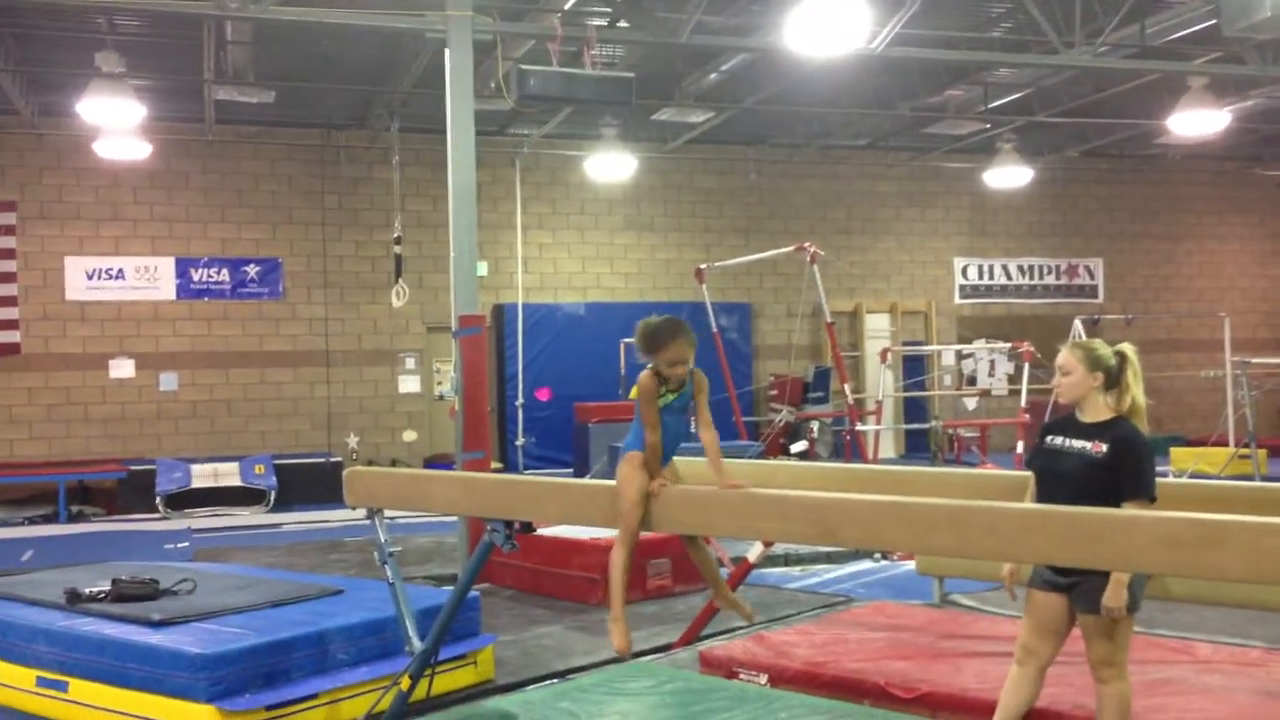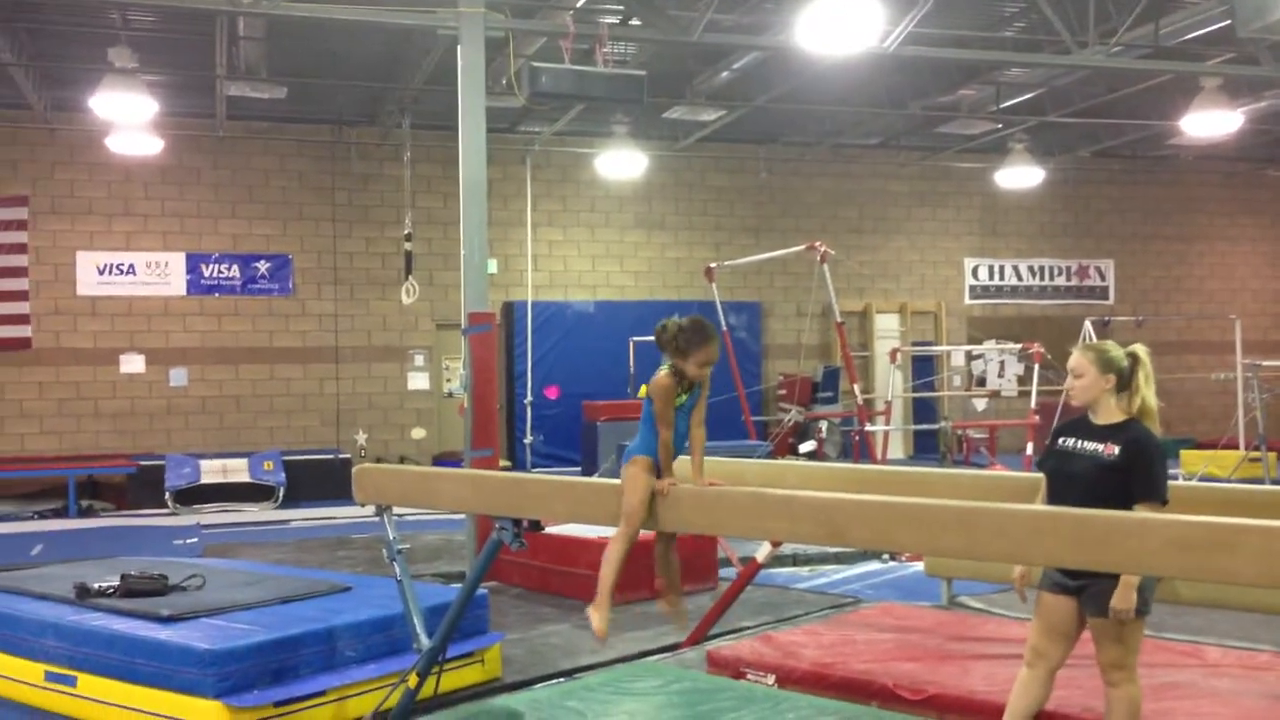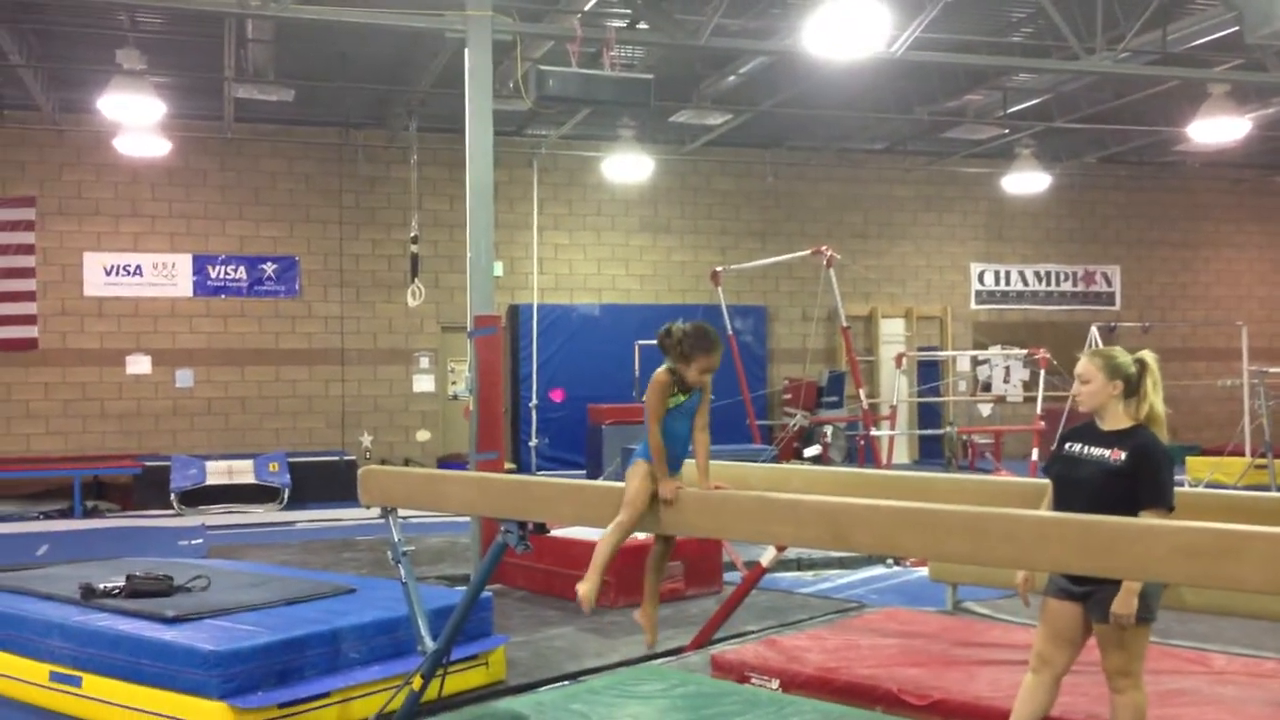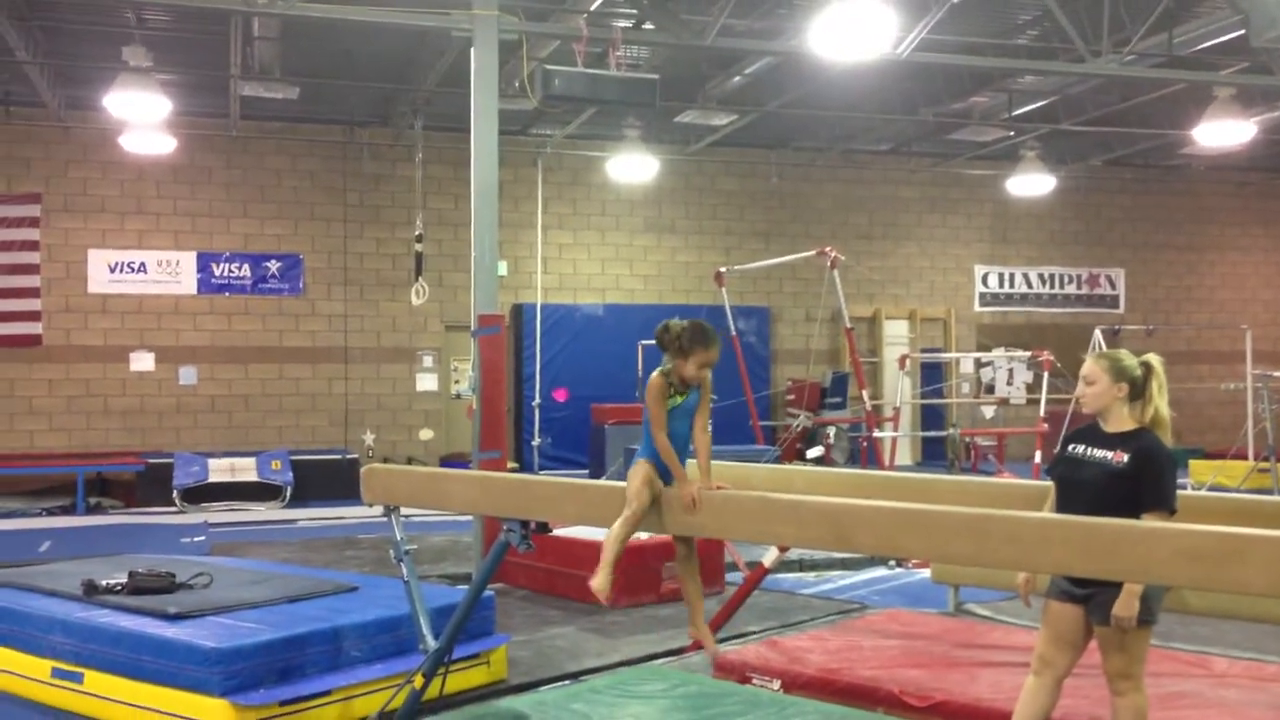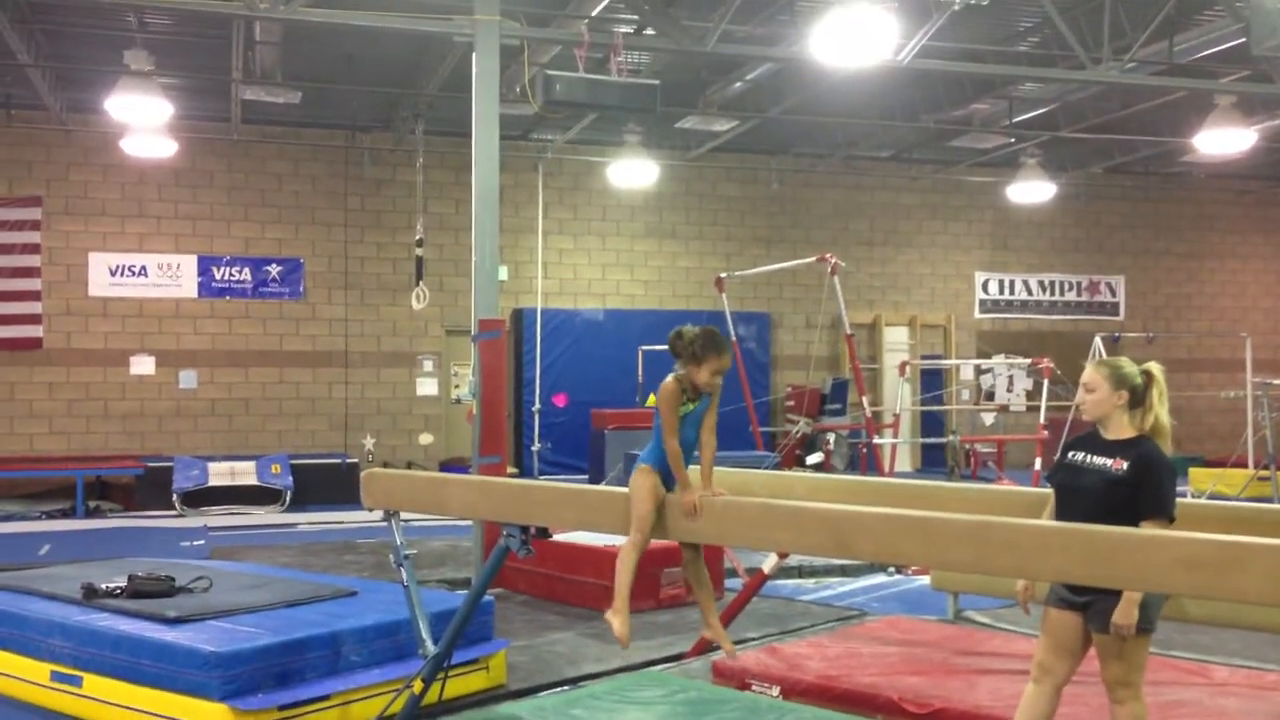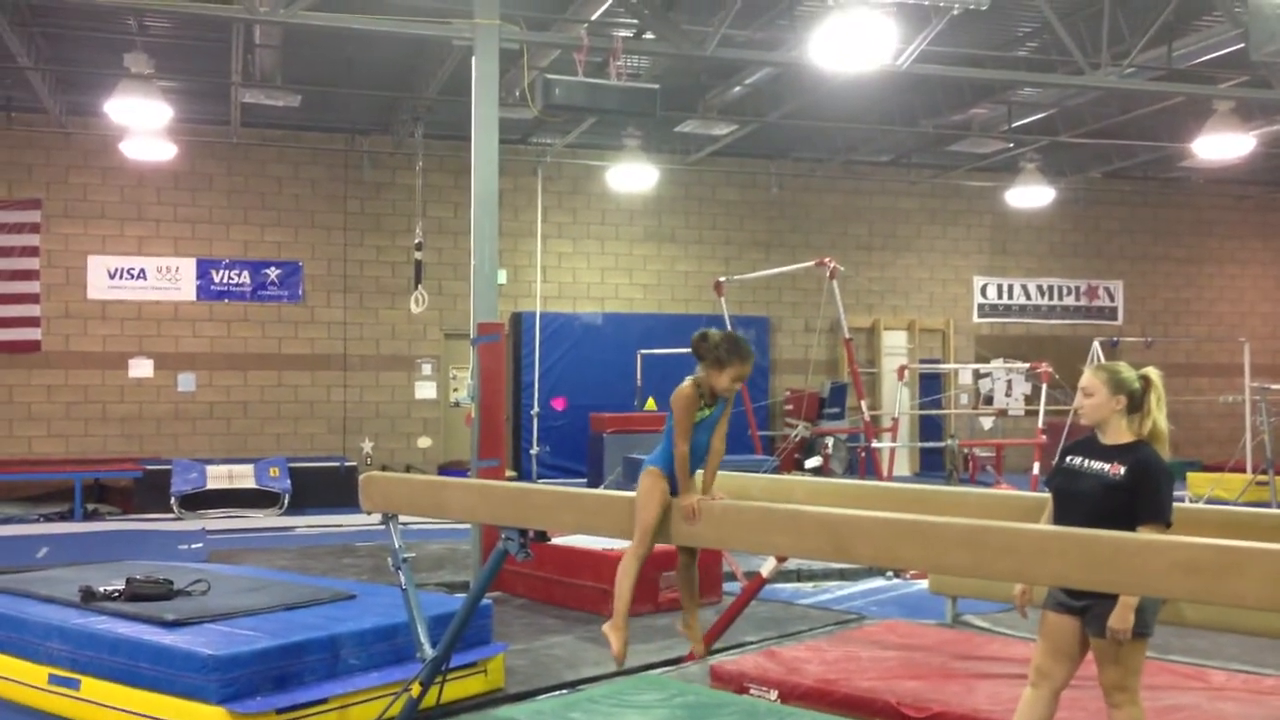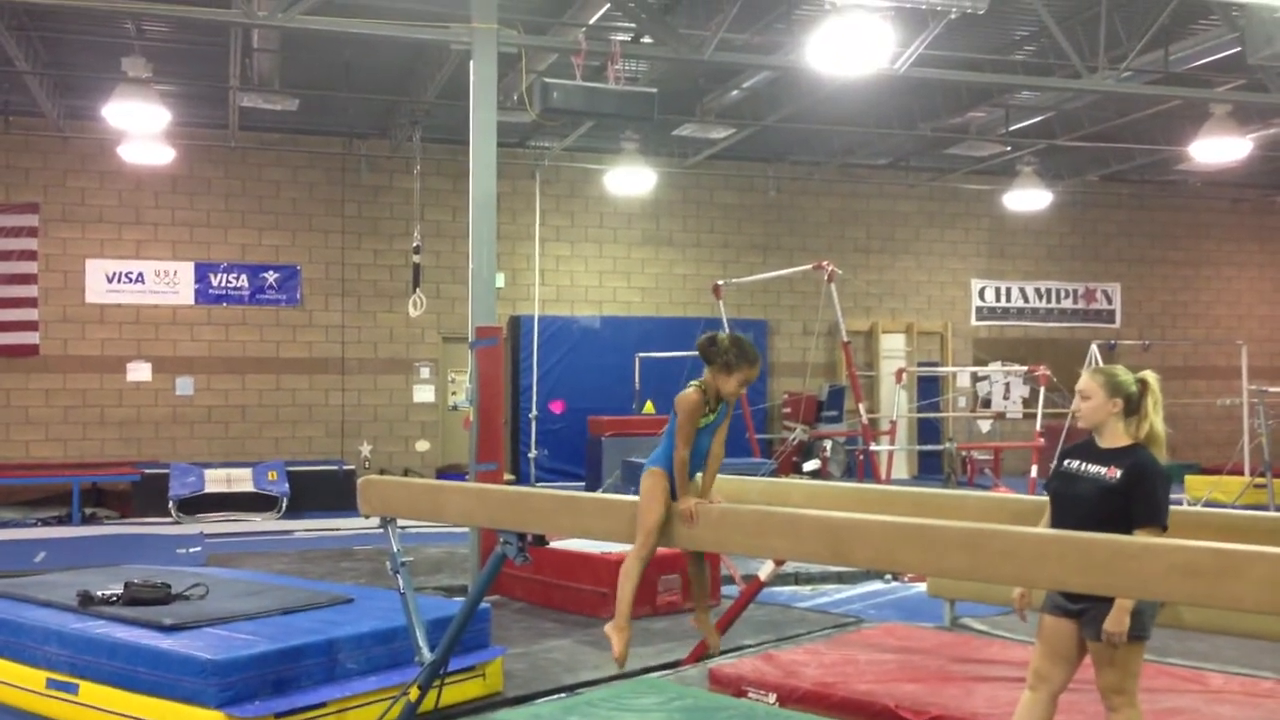
dt=0.2s
person 1, frame 1
left shoulder: (1127, 440)
right shoulder: (1053, 431)
right elbow: (1034, 497)
left wrist: (1120, 582)
left hip: (1102, 572)
right hip: (1052, 565)
left knee: (1107, 669)
right knee: (1028, 656)
person 1, frame 2
left shoulder: (1139, 442)
right shoulder: (1065, 432)
right elbow: (1046, 498)
left wrist: (1129, 584)
left hip: (1113, 575)
right hip: (1063, 568)
left knee: (1117, 671)
right knee: (1037, 658)
person 1, frame 3
left shoulder: (1146, 448)
right shoulder: (1072, 438)
right elbow: (1051, 504)
left wrist: (1131, 589)
left hip: (1118, 580)
right hip: (1068, 574)
left knee: (1122, 678)
right knee: (1043, 664)
person 1, frame 4
left shoulder: (1150, 451)
right shoulder: (1076, 439)
right elbow: (1054, 505)
left wrist: (1133, 592)
left hip: (1120, 583)
right hip: (1070, 576)
left knee: (1123, 681)
right knee: (1044, 667)
person 1, frame 5
left shoulder: (1149, 459)
right shoulder: (1075, 447)
right elbow: (1053, 513)
left wrist: (1132, 601)
left hip: (1119, 591)
right hip: (1069, 583)
left knee: (1122, 688)
right knee: (1044, 674)
person 1, frame 6
left shoulder: (1147, 464)
right shoulder: (1074, 451)
right elbow: (1051, 517)
left wrist: (1128, 604)
left hip: (1117, 595)
right hip: (1067, 587)
right knee: (1042, 678)
person 1, frame 7
left shoulder: (1143, 467)
right shoulder: (1071, 455)
right elbow: (1050, 521)
left wrist: (1123, 607)
left hip: (1114, 598)
right hip: (1065, 591)
right knee: (1040, 681)
person 2, frame 1
left shoulder: (694, 378)
right shoulder: (648, 381)
left elbow: (705, 428)
right elbow: (652, 431)
left wrist: (720, 475)
right wrist: (657, 476)
left hip: (663, 458)
right hip: (637, 454)
left knee: (688, 530)
right knee: (629, 531)
left ankle: (723, 593)
right ankle: (617, 615)
person 2, frame 2
left shoulder: (701, 379)
right shoulder: (664, 381)
left elbow: (697, 428)
right elbow: (665, 433)
left wrist: (698, 476)
right wrist: (666, 475)
left hip: (662, 463)
right hip: (643, 459)
left knee: (668, 532)
right knee: (631, 526)
left ankle: (670, 596)
right ankle: (600, 605)
person 2, frame 3
left shoulder: (703, 385)
right shoulder: (661, 379)
left elbow: (701, 432)
right elbow: (653, 434)
left wrist: (704, 479)
right wrist: (663, 479)
left hip: (672, 470)
right hip: (645, 462)
left knee: (664, 544)
right knee: (632, 512)
left ankle: (648, 611)
right ankle: (592, 578)
person 2, frame 4
left shoulder: (703, 382)
right shoulder: (658, 381)
left elbow: (701, 430)
right elbow: (659, 437)
left wrist: (705, 480)
right wrist: (683, 481)
left hip: (675, 470)
right hip: (648, 463)
left knee: (686, 546)
right knee: (635, 510)
left ankle: (698, 624)
right ankle: (602, 576)
person 2, frame 5
left shoulder: (712, 389)
right shoulder: (671, 388)
left elbow: (708, 437)
right elbow: (670, 443)
left wrist: (706, 486)
right wrist: (685, 488)
left hip: (677, 474)
right hip: (651, 469)
left knee: (693, 550)
right knee: (640, 533)
left ankle: (712, 624)
right ankle: (619, 610)
person 2, frame 6
left shoulder: (726, 395)
right shoulder: (687, 392)
left elbow: (717, 443)
right elbow: (681, 446)
left wrist: (706, 490)
right wrist: (686, 492)
left hip: (684, 475)
right hip: (659, 471)
left knee: (688, 551)
right knee: (642, 543)
left ankle: (690, 620)
right ankle: (618, 623)
person 2, frame 7
left shoulder: (728, 398)
right shoulder: (692, 398)
left elbow: (717, 447)
right elbow: (682, 451)
left wrist: (705, 493)
right wrist: (683, 497)
left hip: (687, 477)
right hip: (660, 471)
left knee: (699, 547)
right knee: (646, 544)
left ankle: (703, 617)
right ankle: (620, 624)
